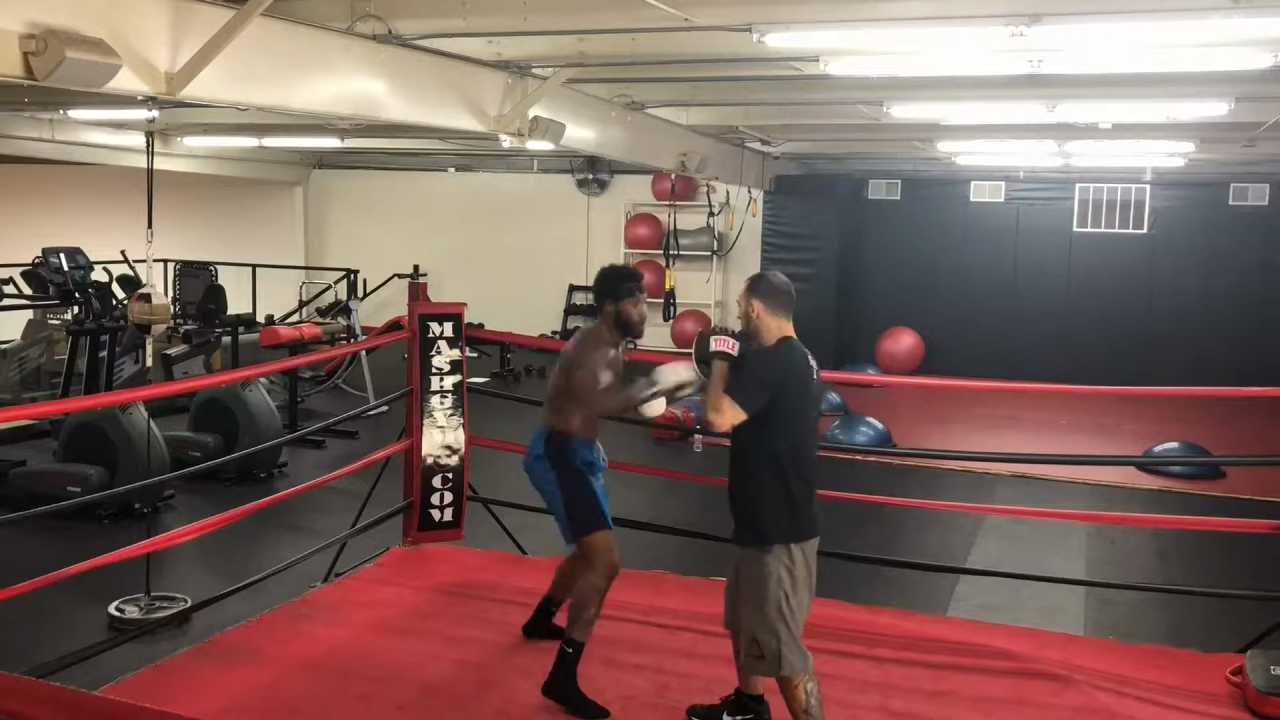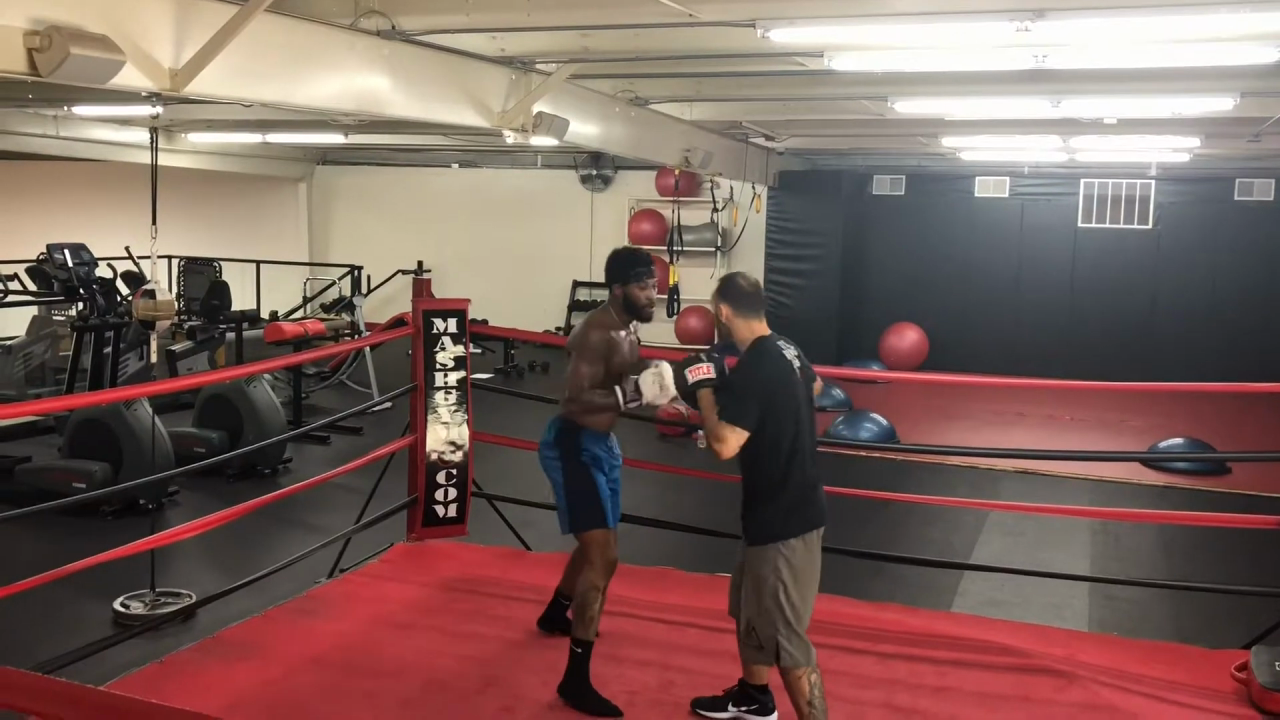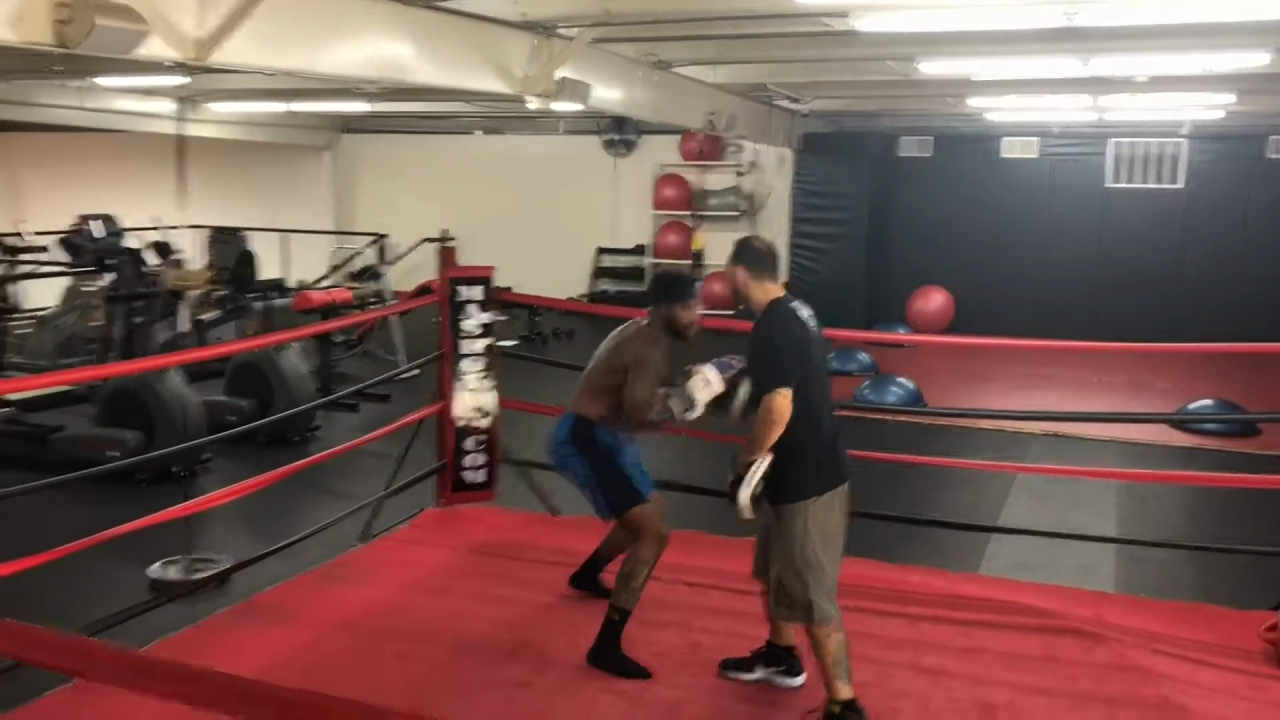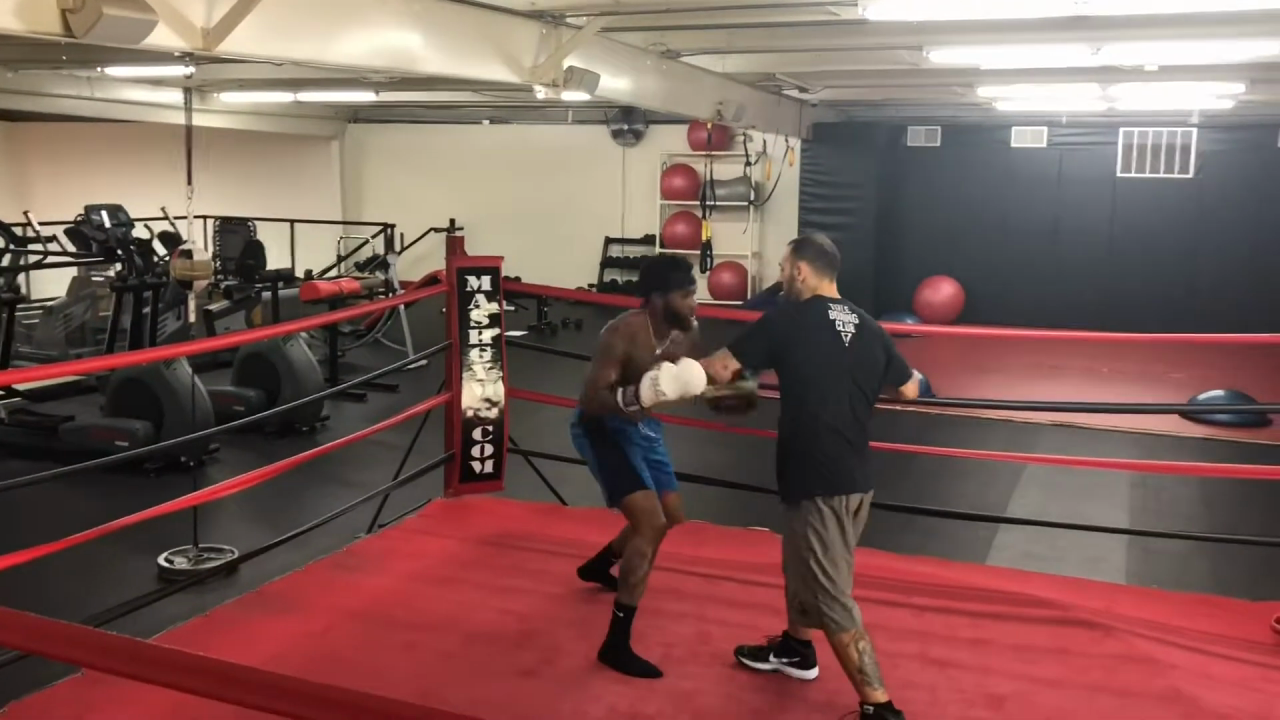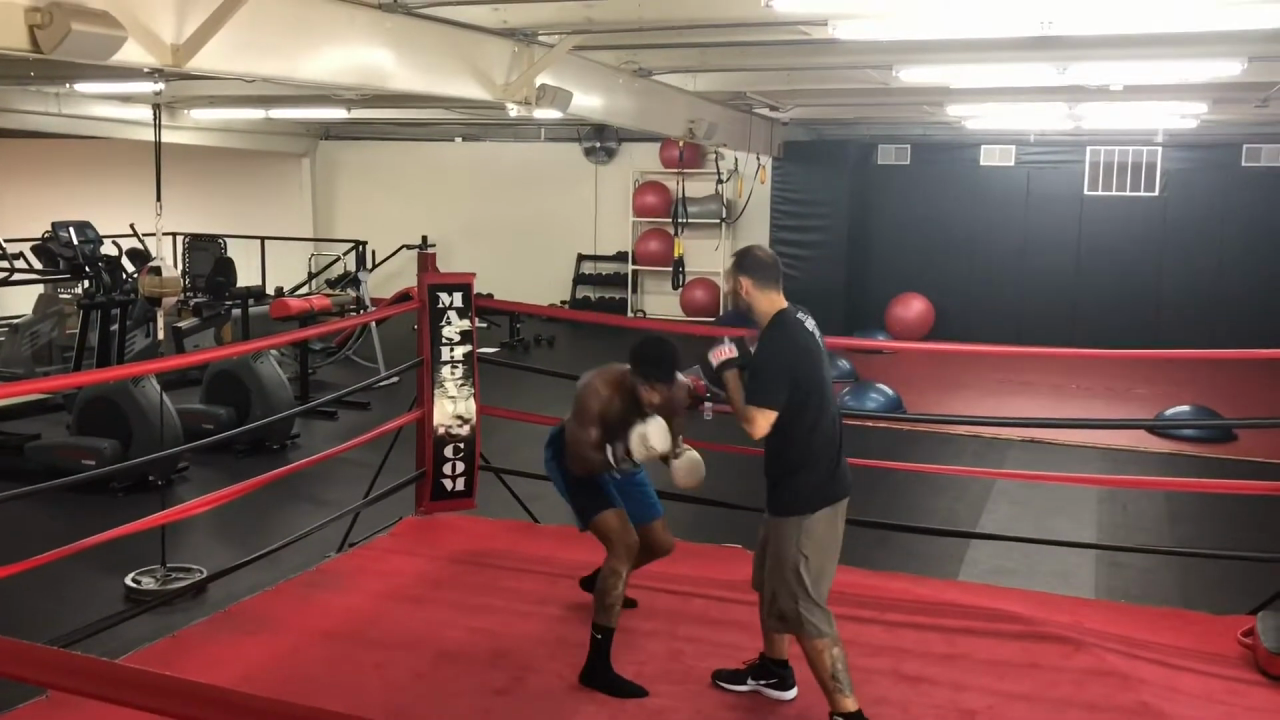
dt=1s
person 1, frame 1
left shoulder: (772, 361)
right shoulder: (796, 359)
left elbow: (719, 417)
left wrist: (720, 360)
right wrist: (735, 362)
left hip: (780, 527)
right hip: (767, 520)
left knee: (780, 641)
right knee: (743, 616)
person 1, frame 2
left shoulder: (751, 369)
right shoulder: (786, 351)
left elbow: (724, 445)
right elbow: (813, 387)
left wrist: (703, 390)
left hip: (784, 520)
right hip: (794, 508)
left knee: (783, 634)
right knee: (748, 608)
person 1, frame 3
left shoulder: (772, 330)
right shoulder: (793, 311)
left elbow: (777, 409)
left wrist: (746, 459)
right wrist: (745, 384)
left hip: (808, 480)
right hip: (797, 472)
left knee: (810, 595)
right knee: (773, 568)
right ankle: (781, 657)
person 1, frame 4
left shoulder: (788, 320)
right shoulder: (869, 329)
left elbow: (720, 368)
right elbow: (909, 390)
left hip: (817, 483)
right hip: (855, 477)
left knee: (830, 597)
right knee: (803, 567)
right ankle: (795, 648)
person 1, frame 5
left shoulder: (776, 346)
right shoulder: (798, 321)
left elbow: (755, 425)
left wrist: (728, 371)
left hip: (807, 493)
right hip: (813, 482)
left knee: (803, 604)
right knee: (771, 579)
right ankle: (773, 668)
person 2, frame 1
left shoulder: (607, 343)
right shoulder: (592, 346)
right elbow: (600, 406)
left wrist: (648, 398)
right wrist: (663, 381)
left hip: (576, 454)
right hip: (557, 456)
left knee: (591, 552)
right knee: (604, 562)
left ankle: (540, 620)
right ankle: (562, 679)
person 2, frame 2
left shoulder: (629, 329)
right shoulder: (596, 332)
right elbow: (576, 400)
left wrist: (650, 387)
right wrist: (634, 390)
left hip: (601, 443)
right hip: (574, 446)
left knee: (597, 545)
right knee: (604, 557)
left ankle: (555, 614)
right ankle: (576, 680)
person 2, frame 3
left shoulder: (643, 332)
right shoulder: (647, 346)
right elbow: (638, 418)
left wrist: (676, 396)
right wrist: (688, 399)
left hip: (600, 434)
right hip: (584, 441)
left knee: (647, 510)
right knee: (653, 534)
left ankle: (587, 574)
right ankle: (607, 646)
person 2, frame 4
left shoulder: (686, 331)
right shoulder: (622, 334)
left elbow: (683, 381)
right elbow: (591, 401)
left wrist: (691, 382)
right wrist: (639, 394)
left hip: (642, 425)
right hip: (604, 428)
left knee: (671, 515)
right knee: (651, 523)
left ankle: (600, 565)
right ankle: (616, 644)
person 2, frame 5
left shoulder: (676, 391)
right shoulder: (596, 391)
left elbow: (671, 437)
right elbow: (579, 462)
left wrist: (677, 453)
right wrist: (628, 450)
left hip: (622, 459)
right hip: (581, 463)
left knee: (661, 544)
right knee: (624, 543)
left ankle: (600, 581)
right ankle: (597, 666)
